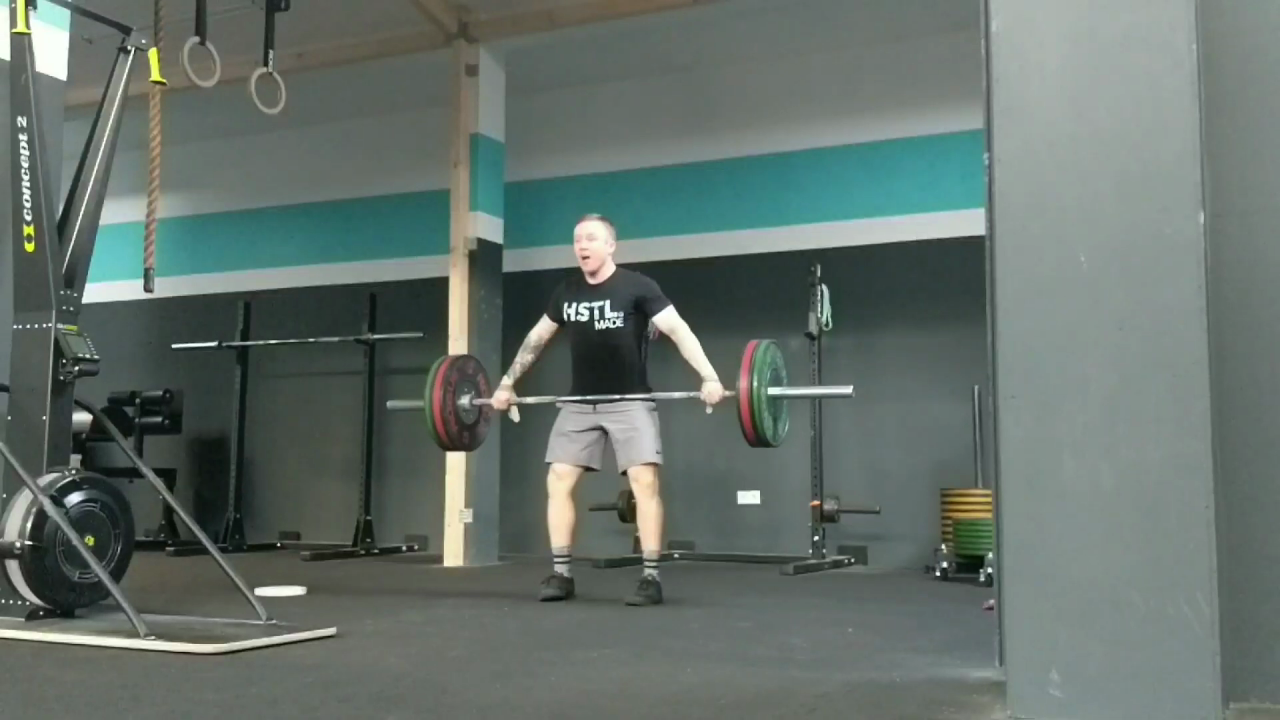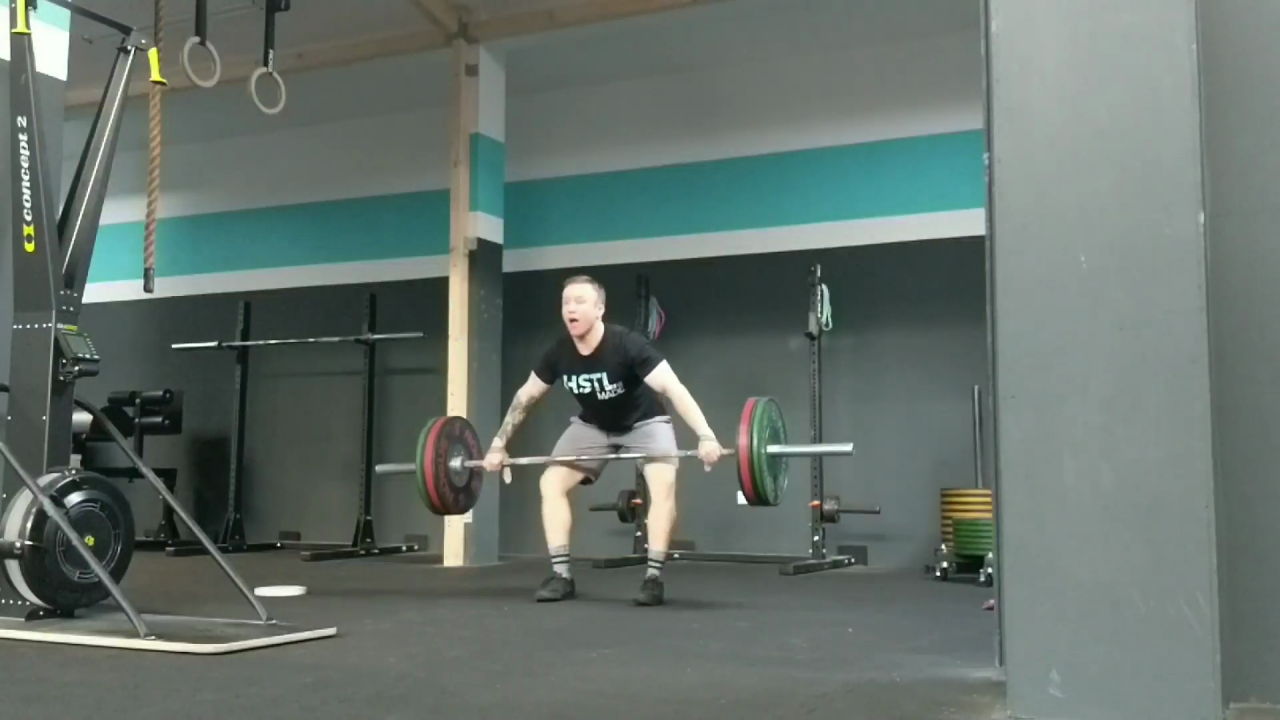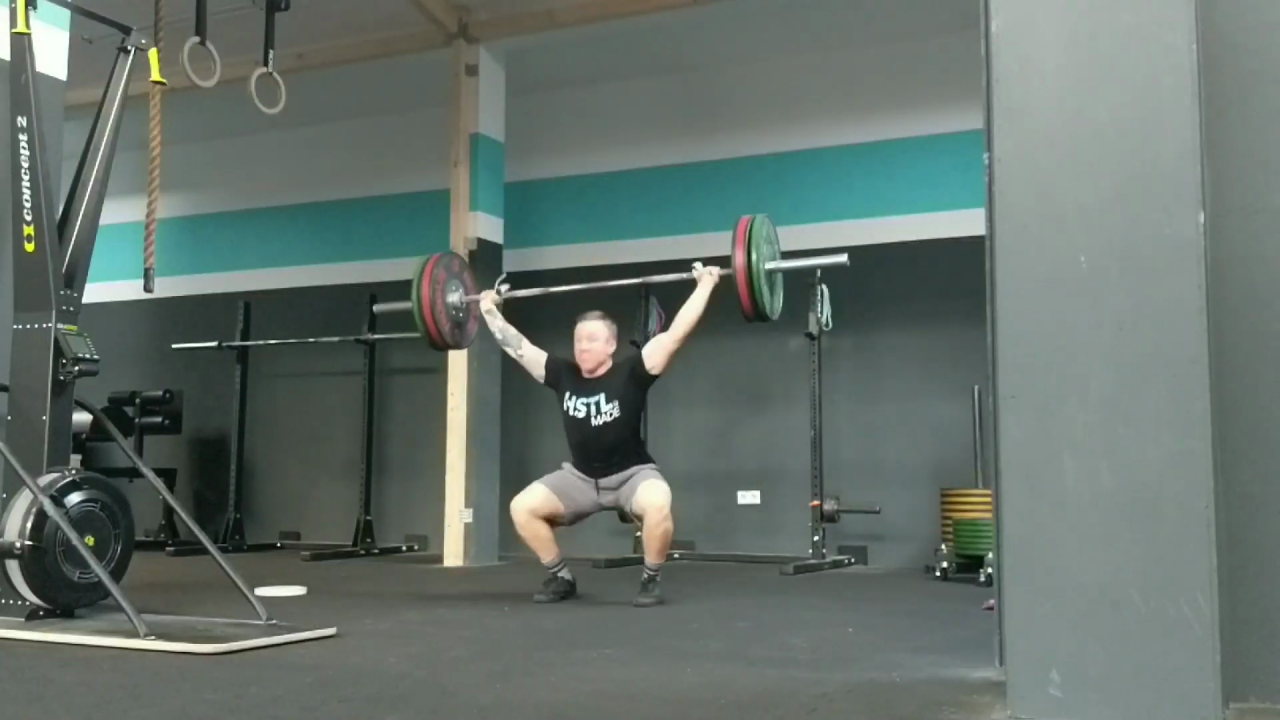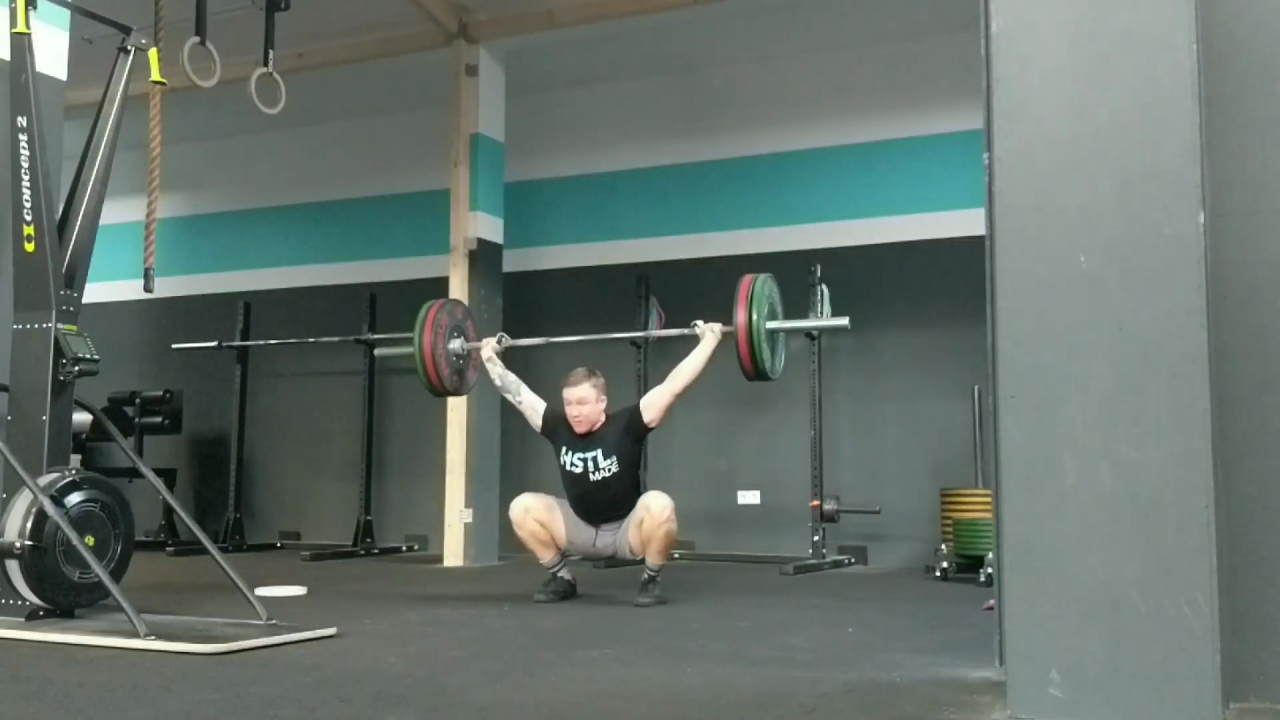
dt=0.7s
person 1, frame 1
left shoulder: (636, 286)
right shoulder: (566, 292)
left elbow: (677, 329)
right elbow: (536, 339)
left wrist: (708, 377)
right wrist: (507, 383)
left hip: (631, 404)
right hip: (580, 406)
left knee: (644, 482)
right knee: (559, 480)
left ankle: (650, 577)
right ankle: (561, 574)
person 1, frame 2
left shoulder: (627, 344)
right shoulder: (558, 353)
left elbow: (673, 388)
right elbow: (526, 396)
left wrist: (706, 436)
right wrist: (498, 444)
left hip: (643, 423)
right hip: (592, 425)
left knee: (663, 484)
right knee: (551, 484)
left ankle: (653, 577)
right ankle: (561, 575)
person 1, frame 3
left shoulder: (630, 375)
right shoulder: (562, 375)
left elbow: (675, 334)
right elbow: (519, 347)
left wrist: (705, 284)
right wrist: (489, 309)
left hip: (631, 475)
right hip: (581, 478)
left knee: (657, 505)
right knee: (523, 508)
left ankle: (650, 580)
right ankle: (561, 577)
person 1, frame 4
left shoulder: (627, 426)
right shoulder: (557, 426)
left elbow: (672, 386)
right elbow: (517, 393)
left wrist: (709, 341)
right wrist: (489, 357)
left hip: (627, 529)
right hip: (581, 528)
left knee: (659, 506)
right knee: (522, 508)
left ankle: (650, 581)
right ankle: (561, 577)
